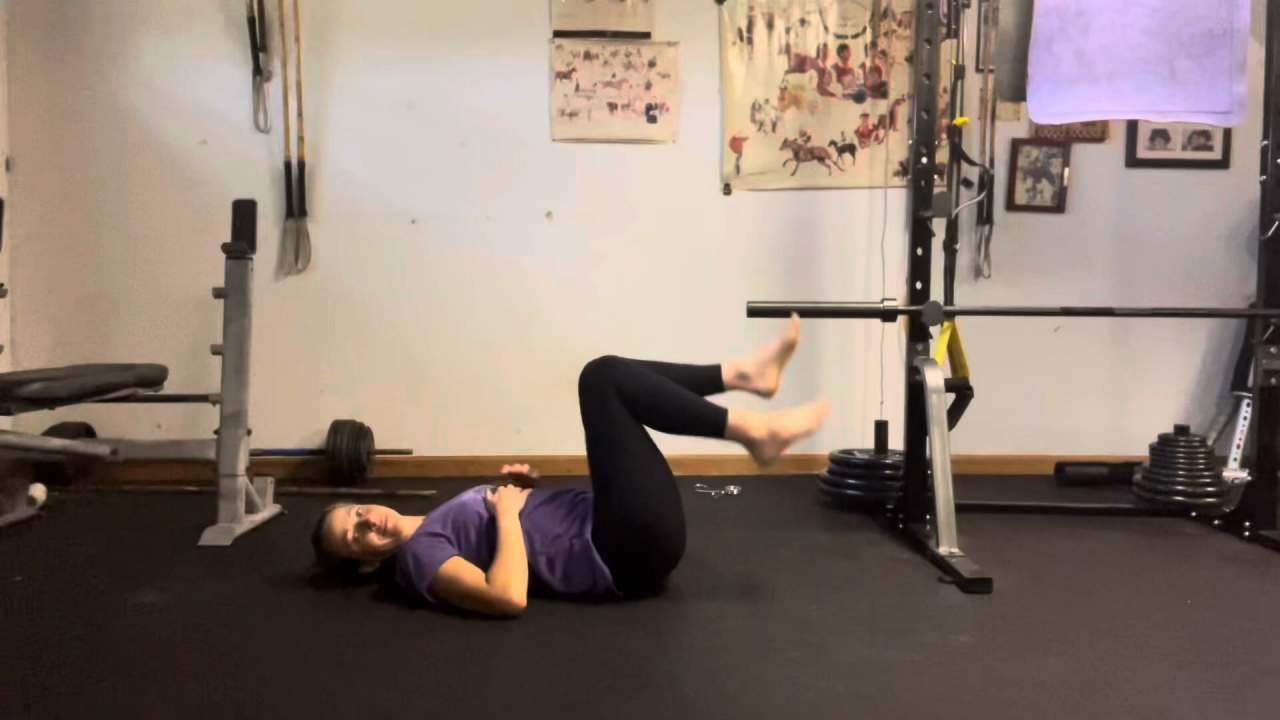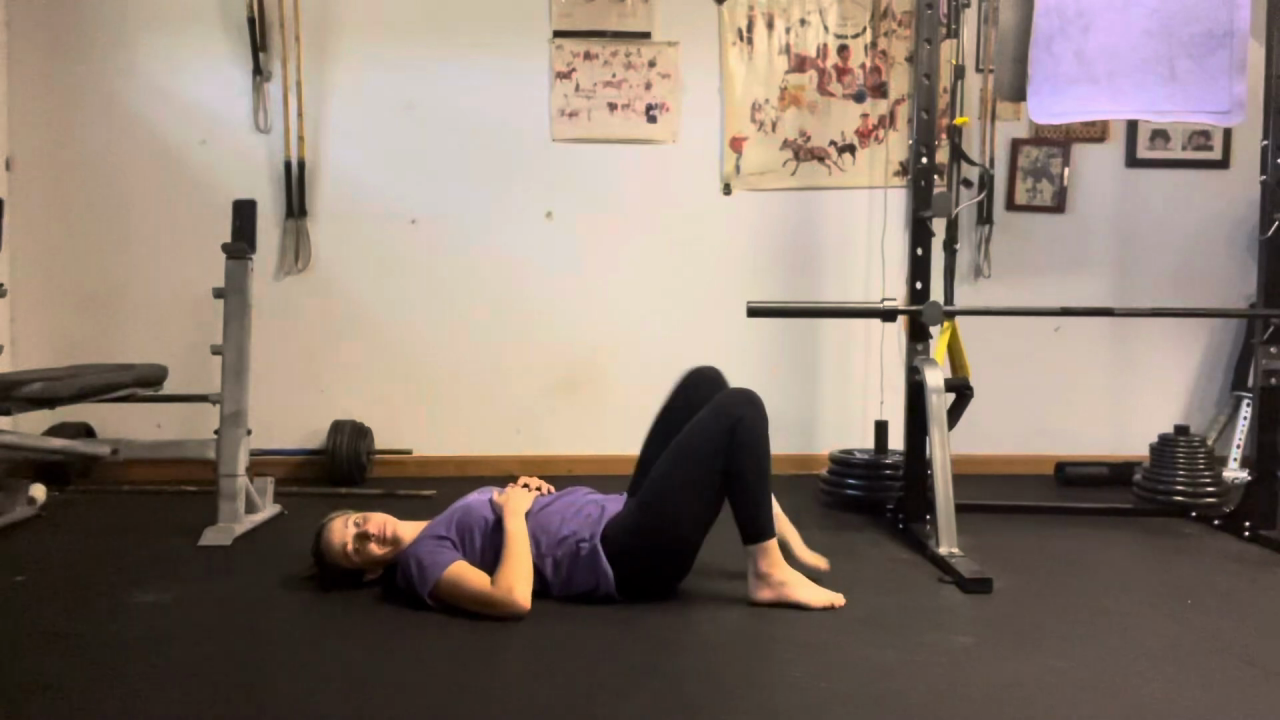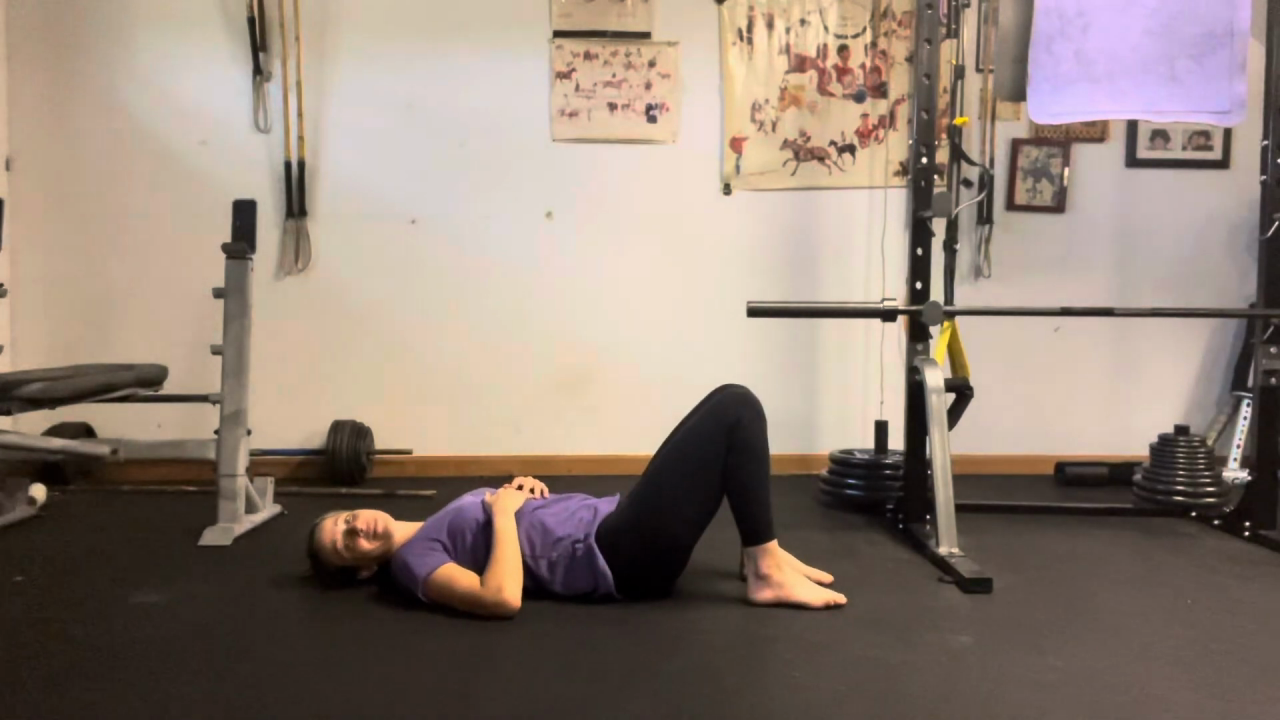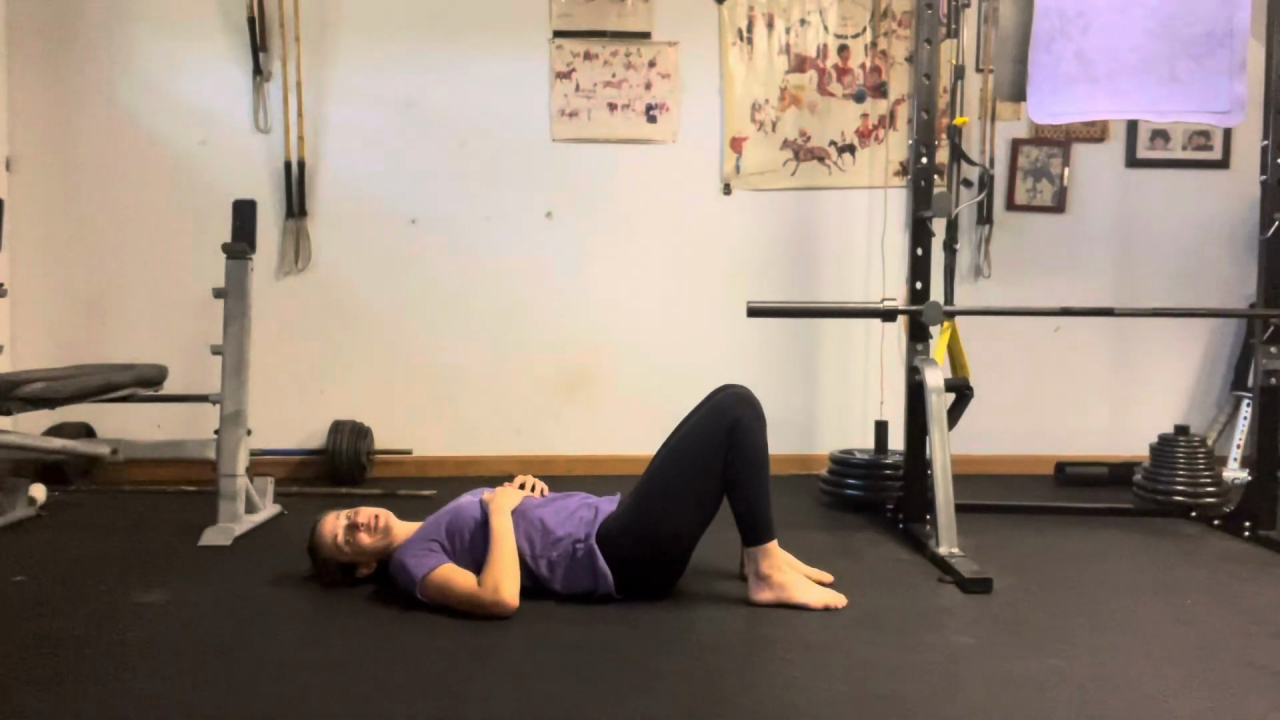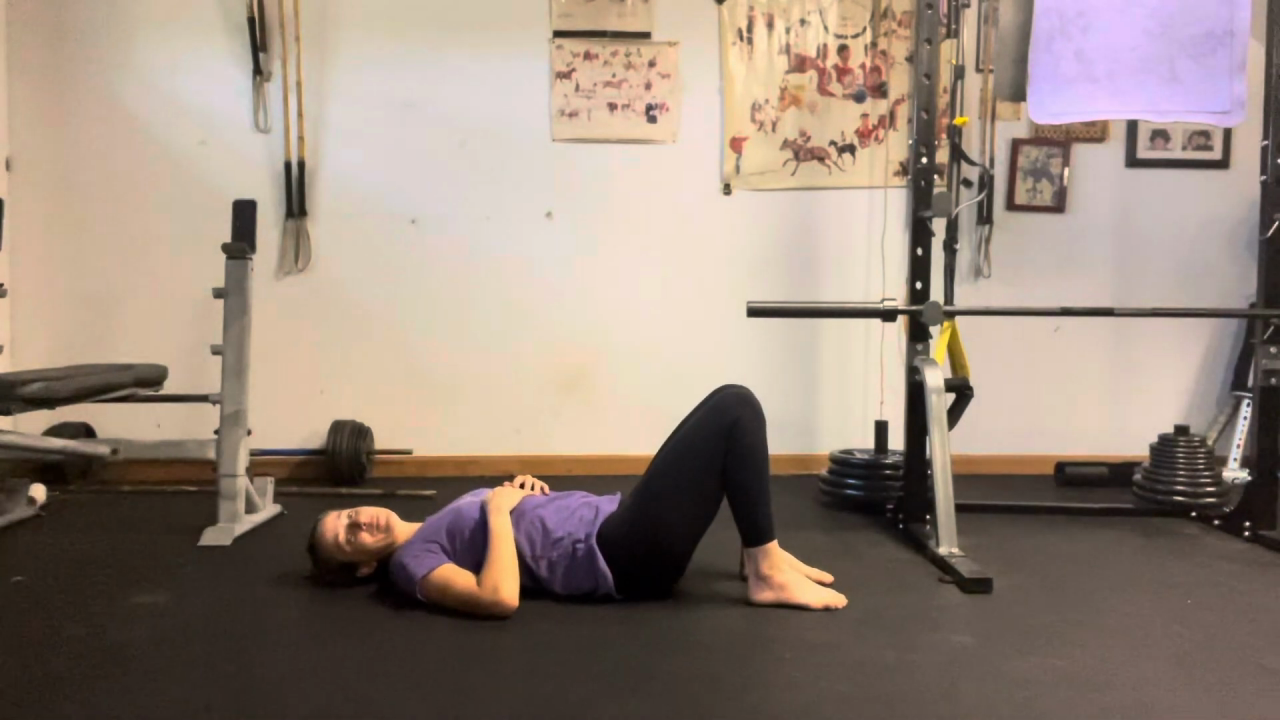
dt=0.4s
person 1, frame 1
left shoulder: (432, 527)
right shoulder: (421, 559)
right elbow: (510, 596)
left wrist: (516, 486)
right wrist: (506, 512)
left hip: (615, 535)
right hip: (629, 553)
left knee: (606, 379)
right knee: (600, 378)
left ankle: (746, 375)
right ankle: (753, 428)
person 1, frame 2
left shoulder: (436, 532)
right shoulder: (422, 562)
right elbow: (514, 599)
left wrist: (523, 490)
right wrist: (512, 513)
left hip: (620, 515)
right hip: (631, 559)
left knee: (704, 383)
right knee: (739, 410)
left ankle: (767, 521)
right ankle: (768, 574)
person 1, frame 3
left shoulder: (432, 533)
right shoulder: (413, 562)
right elbow: (504, 598)
left wrist: (520, 490)
right wrist: (503, 513)
left hip: (613, 524)
right hip: (626, 559)
left knee: (728, 404)
right knee: (736, 408)
left ankle: (759, 550)
right ankle: (767, 573)
person 1, frame 4
left shoulder: (433, 531)
right shoulder: (412, 563)
right elbow: (501, 598)
left wrist: (520, 491)
right wrist: (500, 511)
left hip: (613, 522)
right hip: (624, 559)
left knee: (729, 402)
right knee: (735, 409)
left ankle: (760, 551)
right ankle: (768, 575)
person 1, frame 5
left shoulder: (432, 533)
right shoulder: (413, 564)
right elbow: (502, 598)
left wrist: (524, 489)
right wrist: (500, 510)
left hip: (613, 519)
right hip: (626, 558)
left knee: (729, 404)
right knee: (735, 408)
left ankle: (760, 550)
right ankle: (768, 574)
